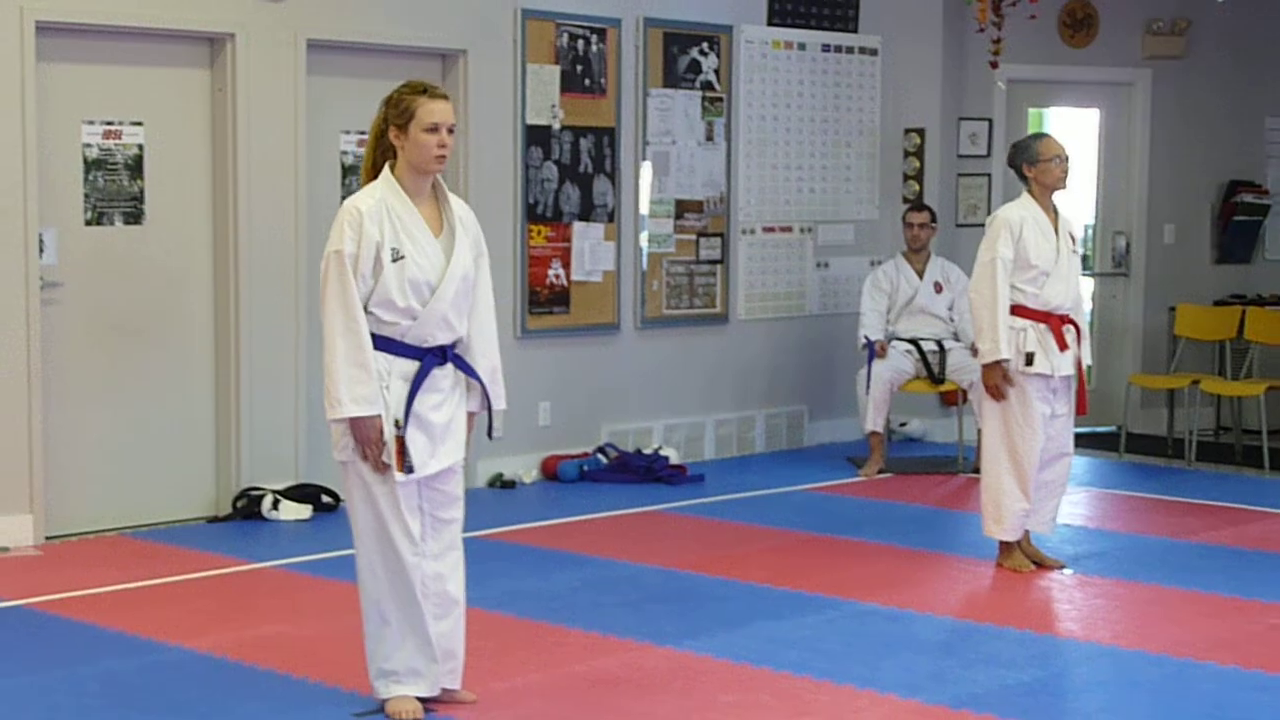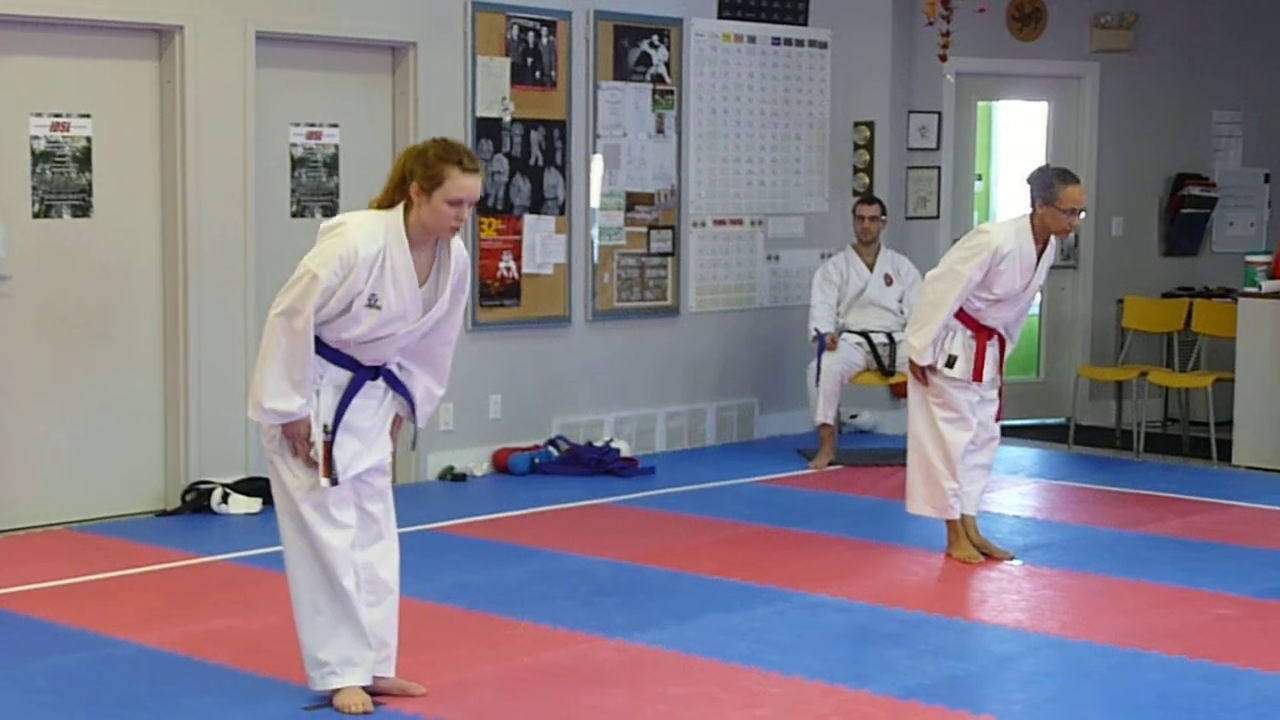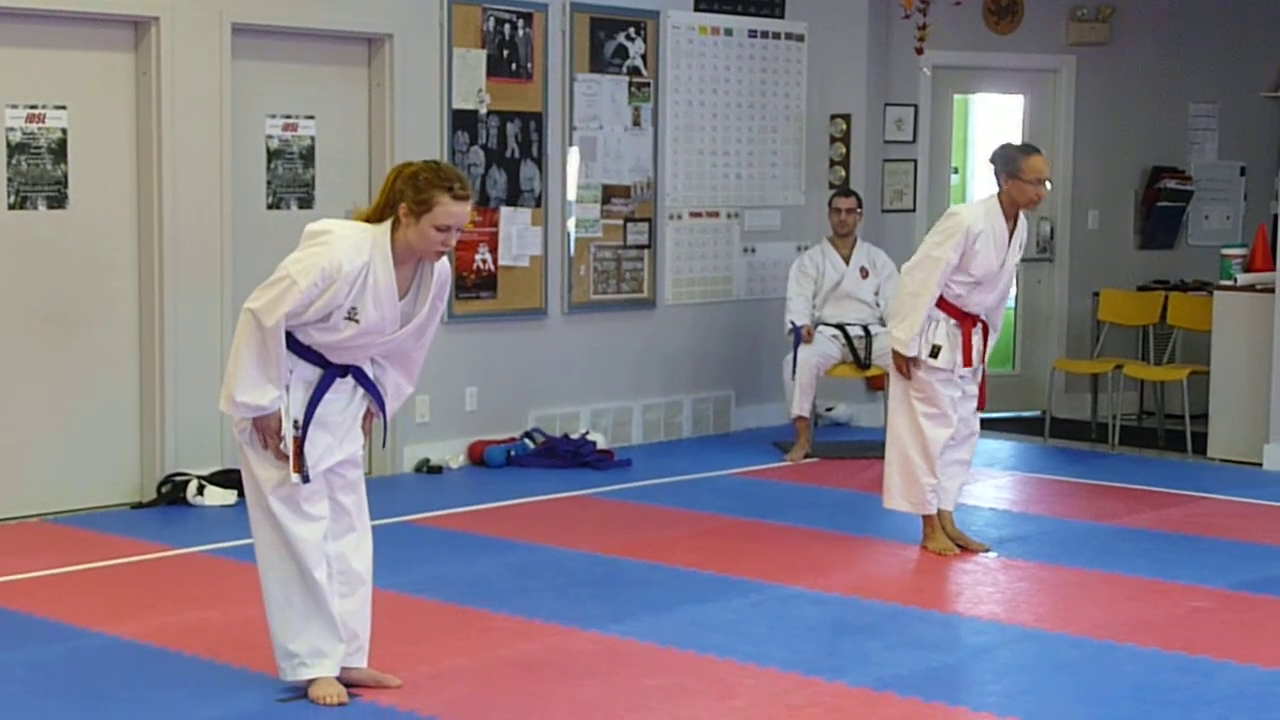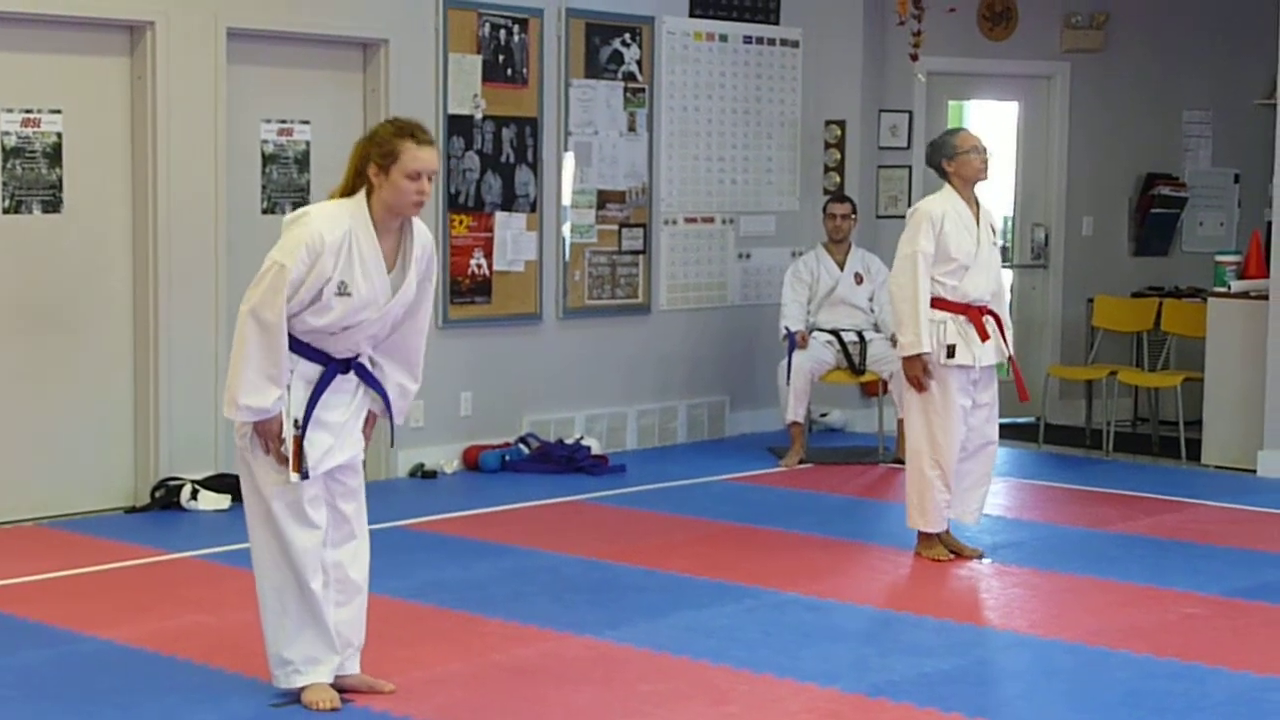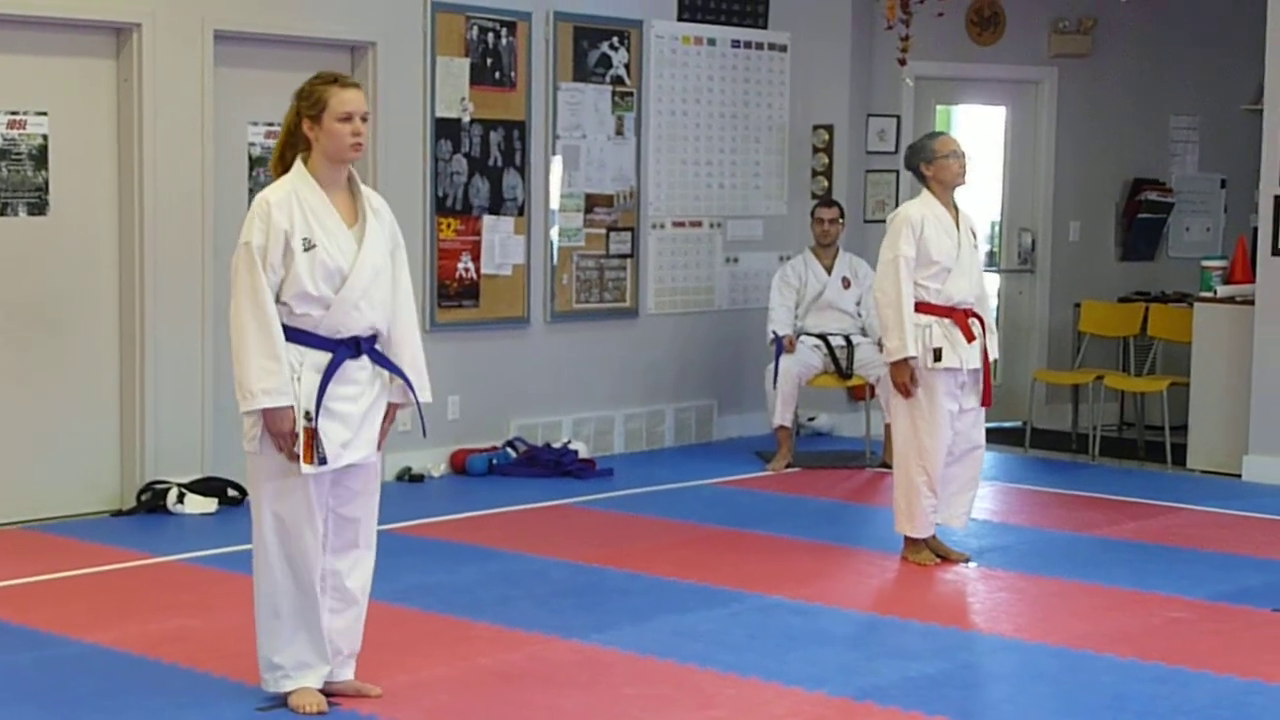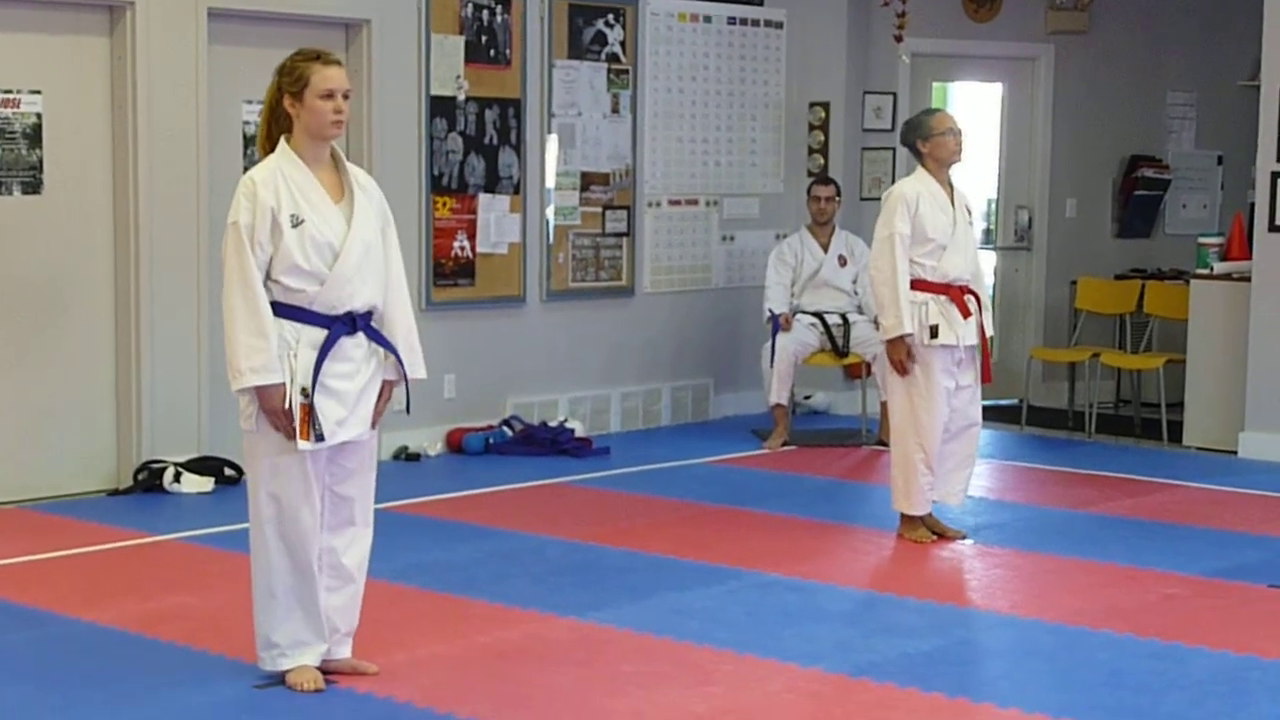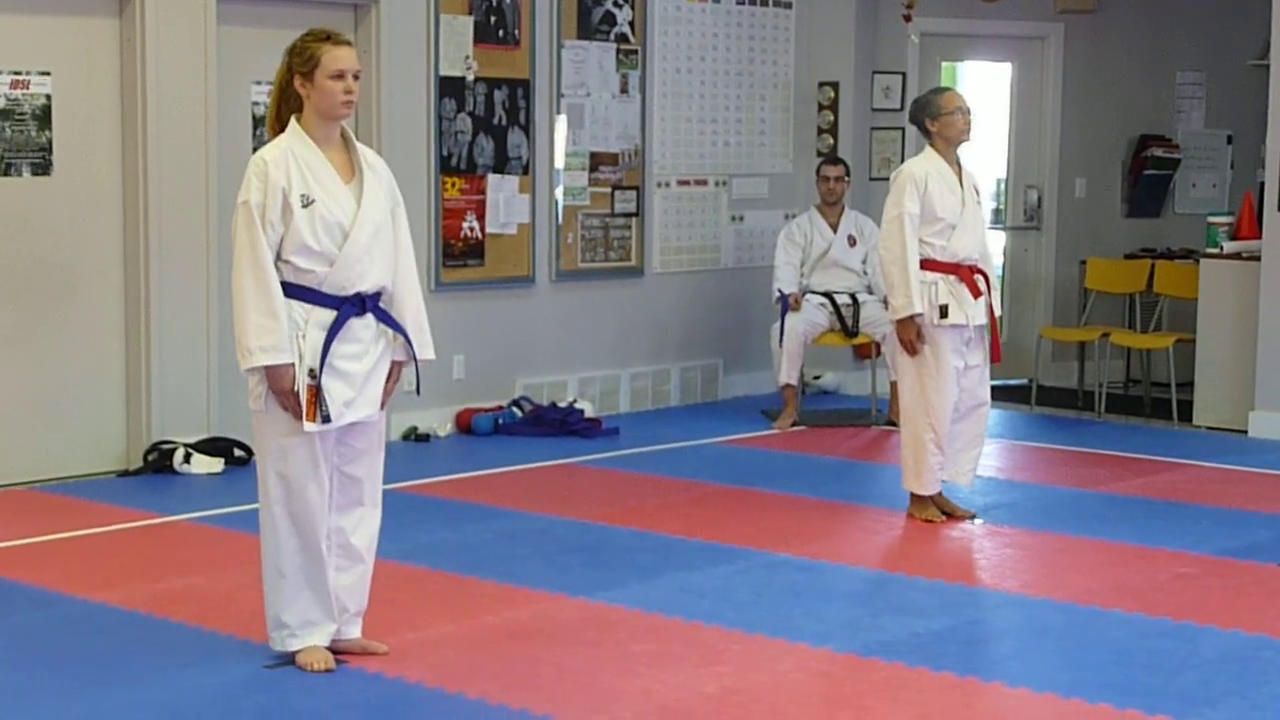
dt=0.4s
person 1, frame 1
left shoulder: (461, 218)
right shoulder: (363, 213)
left elbow: (476, 313)
right elbow: (343, 316)
left wrist: (471, 399)
right wrist: (361, 410)
left hip: (442, 391)
right hip: (385, 390)
left knee: (442, 538)
right knee: (393, 540)
person 1, frame 2
left shoulder: (454, 259)
right shoulder: (356, 242)
left elbow: (433, 345)
right elbow: (291, 320)
left wrist: (403, 408)
right wrist: (291, 409)
left hip: (370, 396)
right hip: (315, 392)
left knee: (374, 529)
right knee: (325, 529)
left ankle: (372, 663)
right ankle: (341, 671)
person 1, frame 3
left shoulder: (436, 274)
right shoulder: (342, 254)
right elbow: (262, 316)
left wrist: (372, 406)
right wrist: (263, 404)
left hip: (338, 392)
right hip: (283, 387)
left knee: (348, 523)
right knee: (299, 526)
left ankle: (345, 656)
right ankle: (314, 663)
person 1, frame 4
left shoulder: (420, 245)
right shoulder: (321, 231)
left elbow: (403, 336)
right elbow: (262, 314)
left wrist: (378, 404)
right wrist: (265, 407)
left hip: (340, 393)
right hip: (284, 392)
left knee: (346, 532)
right knee: (297, 532)
left ankle: (339, 660)
right ankle: (306, 668)
person 1, frame 5
left shoulder: (376, 210)
right shoulder: (275, 205)
left elbow: (396, 306)
right elbow: (254, 307)
left wrist: (395, 391)
right wrist: (272, 400)
left hip: (360, 386)
right hip: (298, 383)
left knee: (351, 534)
right knee: (295, 533)
left ankle: (333, 665)
person 1, frame 6
left shoulder: (363, 187)
right shoulder: (263, 186)
left elbow: (388, 279)
right elbow: (245, 288)
left wrist: (389, 366)
right wrist: (264, 379)
left hip: (354, 363)
right hip: (293, 361)
left knee: (348, 510)
right knee: (291, 510)
left ankle: (331, 642)
right ankle: (292, 649)
person 1, frame 7
left shoulder: (373, 168)
right shoulder: (273, 166)
left elbow: (397, 260)
right elbow: (256, 268)
left wrist: (398, 348)
right wrist: (274, 359)
left hip: (363, 344)
right hip: (302, 342)
left knee: (356, 491)
right knee: (300, 491)
left ankle: (342, 621)
right ankle: (302, 629)
person 2, frame 1
left shoulder: (1065, 225)
right shoulder: (1009, 219)
right elbow: (988, 290)
left wrist: (1077, 351)
right wrist: (992, 357)
left hip: (1060, 348)
right hip: (1024, 347)
left knee: (1055, 449)
right knee: (1018, 447)
left ankle: (1026, 541)
right ankle: (1008, 546)
person 2, frame 2
left shoulder: (1047, 246)
right shoulder: (995, 240)
right elbow: (941, 291)
left wrist: (1001, 351)
right wrist: (921, 351)
left hip: (984, 349)
right hip: (951, 345)
left knee: (981, 437)
right knee: (950, 437)
left ankle: (971, 530)
right ankle: (956, 536)
person 2, frame 3
left shoulder: (1019, 226)
right shoulder: (966, 220)
right elbow: (920, 279)
left wrist: (983, 342)
right wrist: (904, 343)
left hip: (966, 338)
right hip: (931, 336)
left knee: (962, 432)
right knee: (928, 429)
left ankle: (946, 521)
right ankle: (931, 528)
person 2, frame 4
left shoulder: (985, 215)
right shoulder: (930, 211)
right elbow: (907, 281)
left wrist: (1002, 338)
right wrist: (912, 349)
left hip: (981, 339)
right hip: (943, 338)
left knee: (979, 439)
right knee: (939, 439)
left ankle: (946, 530)
right ankle: (928, 536)
person 2, frame 5
left shoulder: (965, 220)
right shoulder: (910, 217)
right elbow: (891, 288)
left wrist: (985, 343)
right wrist: (899, 354)
left hip: (965, 343)
right hip: (929, 342)
left knee: (965, 442)
right knee: (925, 443)
left ankle: (932, 533)
right ankle: (914, 538)
person 2, frame 6
left shoulder: (959, 197)
right shoulder: (905, 194)
right elbow: (887, 266)
left wrist: (980, 322)
right wrist: (896, 332)
left hip: (961, 320)
right hip: (924, 319)
left knee: (962, 419)
right knee: (922, 420)
left ankle: (929, 511)
right ankle: (911, 516)
person 2, frame 7
left shoulder: (967, 176)
right shoulder: (914, 174)
right elbow: (896, 246)
left wrist: (988, 302)
right wrist: (906, 312)
left hip: (969, 300)
right hip: (933, 300)
left knee: (971, 400)
right knee: (932, 400)
left ankle: (939, 490)
right ankle: (920, 495)
person 3, frame 1
left shoulder: (951, 273)
right shoulder: (884, 274)
left elbow: (965, 315)
right elbow: (872, 315)
left wrist: (978, 342)
right wrist: (876, 340)
left hip: (946, 348)
right hip: (903, 349)
right knee: (874, 375)
right ankle: (877, 454)
person 3, frame 2
left shoulder: (902, 266)
right shoulder: (834, 266)
left elbow: (916, 308)
right elbow: (822, 307)
right wrist: (826, 332)
left hip: (895, 340)
right hip: (852, 341)
right knee: (824, 367)
right ankle: (827, 446)
person 3, frame 3
left shoulder: (877, 258)
right shoulder: (810, 260)
left elbow: (892, 300)
right elbow: (798, 299)
right wrist: (802, 325)
left hip: (871, 333)
right hip: (828, 334)
right knee: (800, 360)
right ankle: (803, 439)
person 3, frame 4
left shoulder: (872, 265)
right shoulder: (805, 265)
left elbow: (886, 307)
right elbow: (793, 305)
right wrist: (797, 330)
left hip: (866, 339)
right hip: (823, 339)
right knee: (795, 366)
left ankle: (905, 444)
right ankle: (797, 445)
person 3, frame 5
left shoulder: (859, 269)
right shoulder: (793, 270)
left elbow: (873, 311)
right elbow: (781, 309)
right wrist: (785, 334)
left hip: (853, 343)
right hip: (810, 344)
right knee: (783, 370)
left ankle: (891, 448)
right ankle: (785, 448)
person 3, frame 6
left shoulder: (855, 246)
right shoulder: (789, 247)
left elbow: (869, 289)
right elbow: (777, 287)
right wrist: (781, 312)
left hip: (849, 321)
right hip: (806, 321)
right knee: (779, 348)
left ankle: (887, 426)
right ankle: (781, 427)
person 3, frame 7
left shoulder: (865, 226)
right shoulder: (798, 227)
left elbow: (878, 268)
right elbow: (786, 267)
right wrist: (790, 292)
left hip: (858, 301)
right hip: (816, 302)
right knee: (789, 328)
left ankle: (897, 406)
right ankle: (790, 407)
